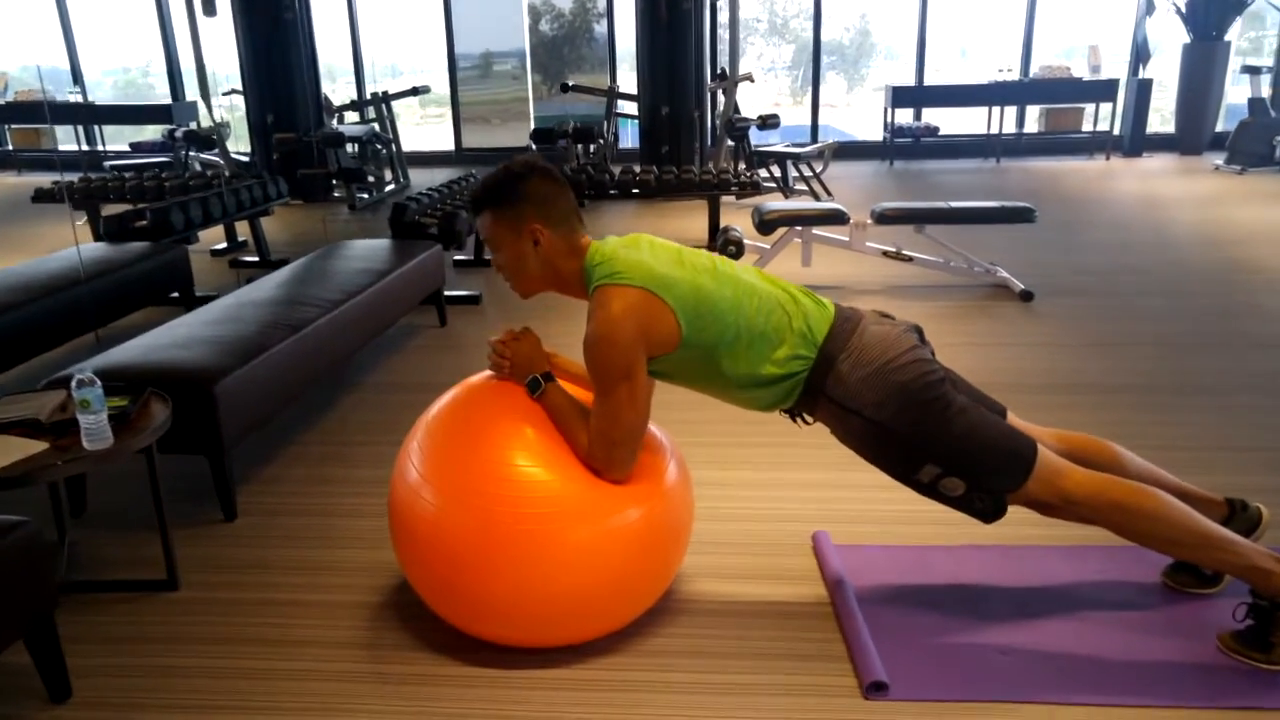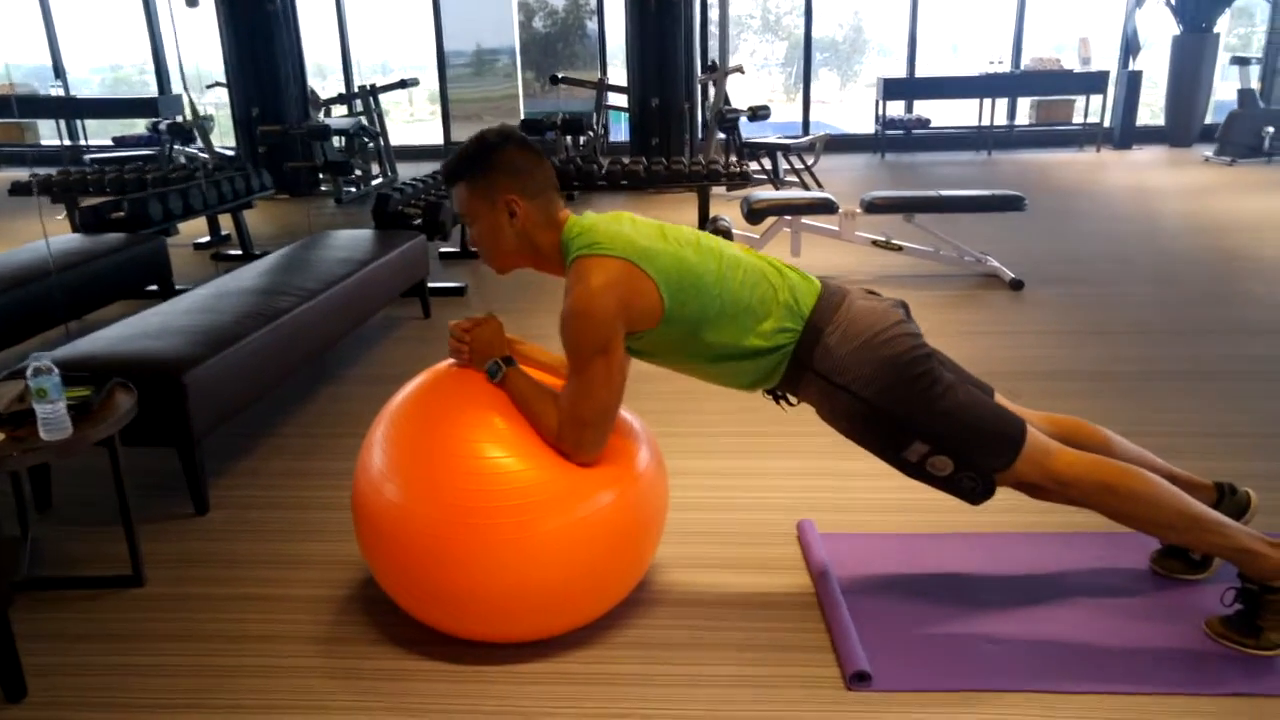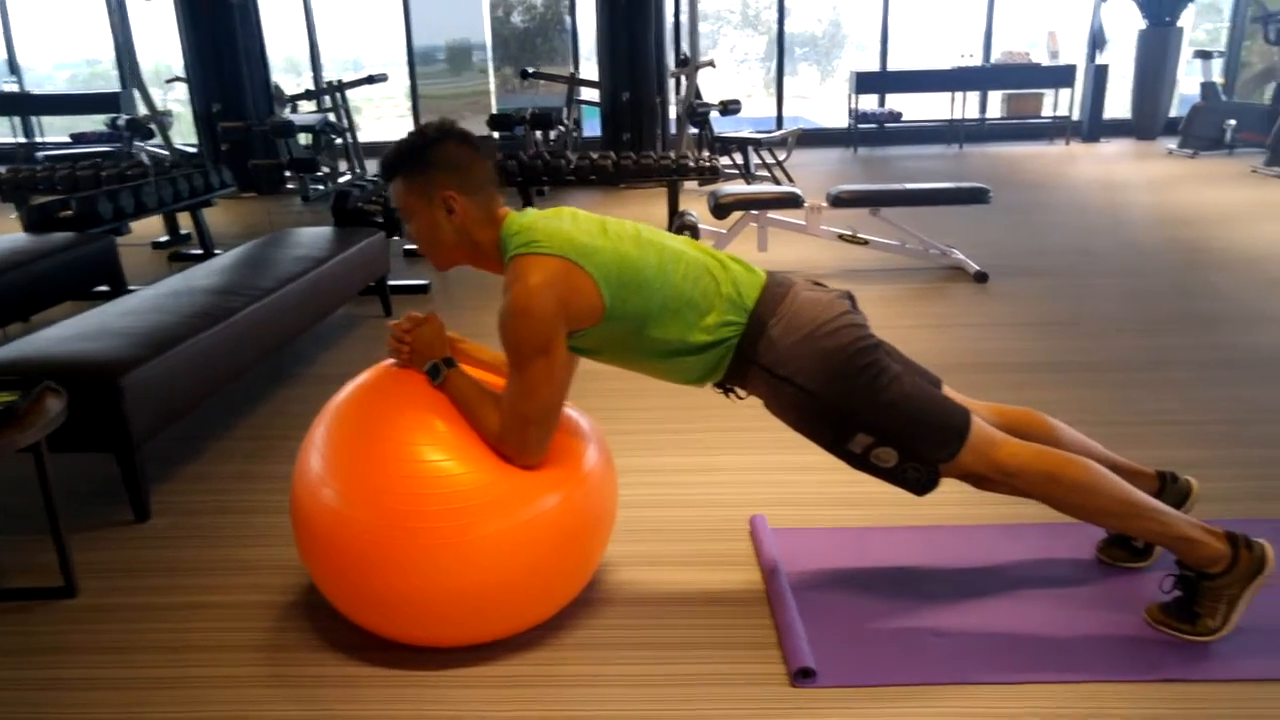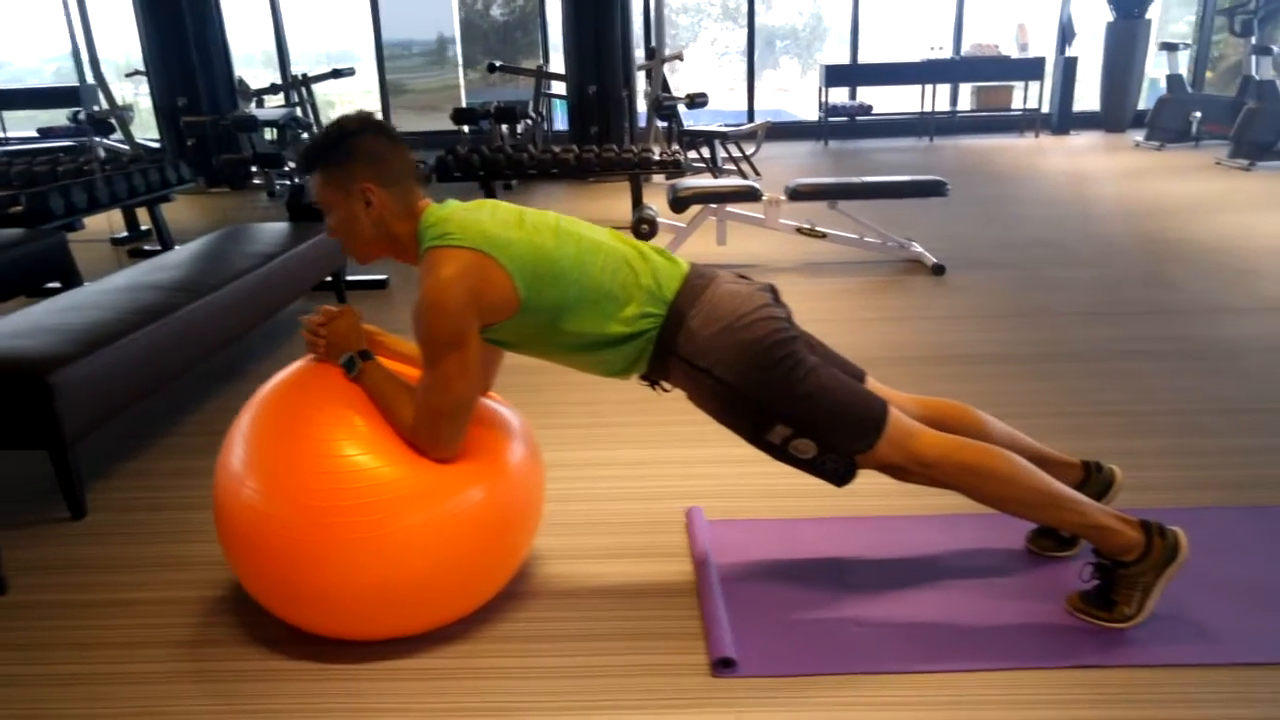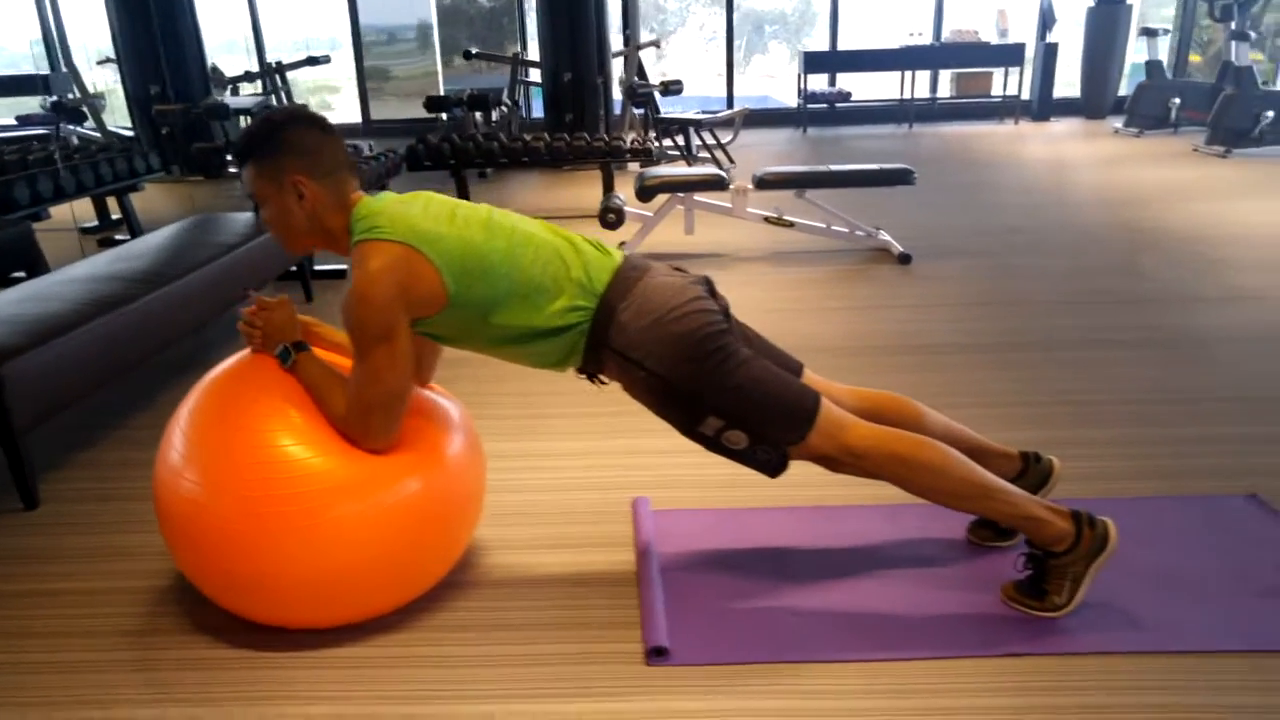
dt=0.3s
person 1, frame 1
left shoulder: (614, 315)
right shoulder: (623, 253)
left elbow: (614, 460)
right elbow: (631, 388)
left wrist: (537, 379)
right wrist: (549, 366)
left hip: (860, 386)
right hip: (860, 343)
left knee: (1059, 488)
right knee: (1041, 449)
person 1, frame 2
left shoulder: (593, 289)
right shoulder: (600, 231)
left elbow: (583, 441)
right elbow: (602, 378)
left wrist: (500, 365)
right wrist: (514, 351)
left hip: (845, 359)
right hip: (843, 323)
left knee: (1044, 468)
right knee: (1027, 433)
right ankle: (1206, 496)
person 1, frame 3
left shoulder: (532, 285)
right shoulder: (543, 228)
left elbow: (524, 444)
right elbow: (546, 374)
left wrist: (438, 368)
right wrist: (449, 348)
left hip: (790, 353)
right hip: (787, 313)
left knee: (989, 459)
right knee: (973, 424)
right ankle: (1151, 487)
person 1, frame 4
left shoulder: (447, 279)
right shoulder: (464, 221)
left elbow: (443, 437)
right elbow: (473, 372)
left wrist: (356, 360)
right wrist: (373, 343)
left hip: (713, 344)
right hip: (714, 305)
left knee: (909, 449)
right knee: (897, 415)
left ankle: (1132, 542)
right ankle: (1075, 476)
person 1, frame 5
left shoulder: (377, 272)
right shoulder: (400, 211)
left elbow: (376, 429)
right elbow: (414, 365)
left wrist: (292, 352)
right wrist: (312, 334)
left hip: (643, 335)
right hip: (648, 293)
left knee: (844, 442)
right knee: (835, 404)
left ankle: (1062, 532)
right ankle: (1016, 468)
